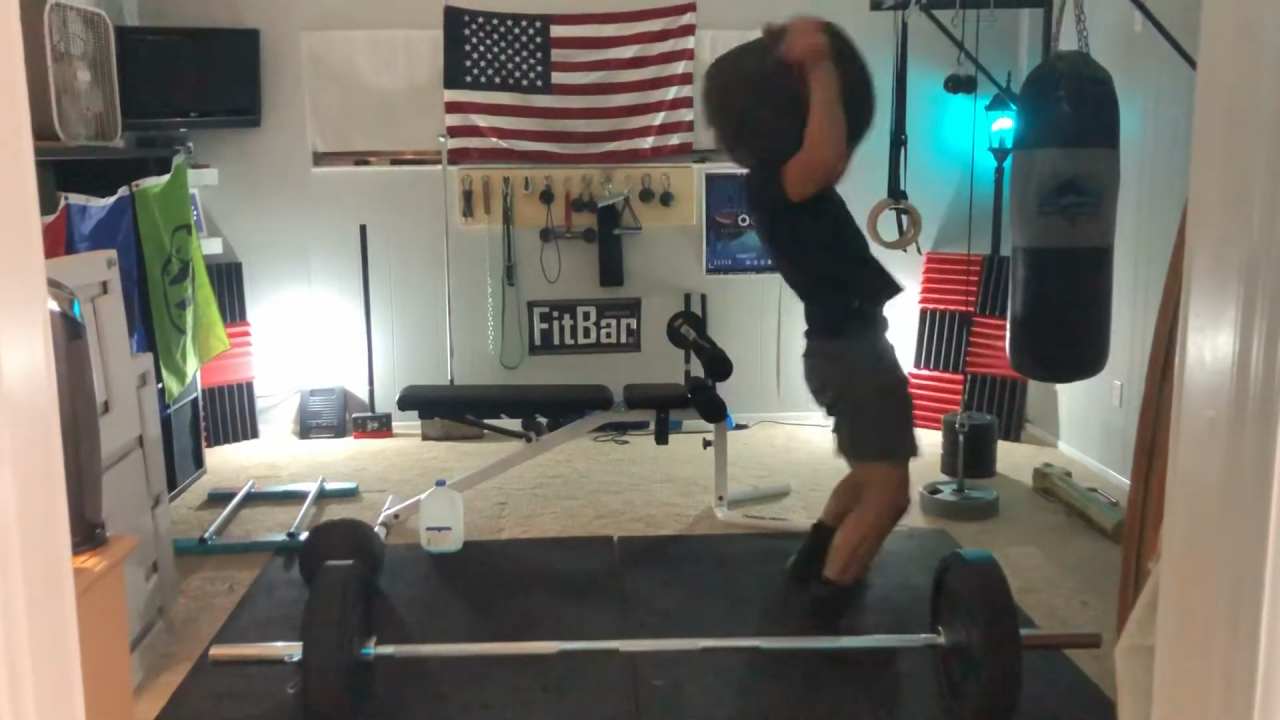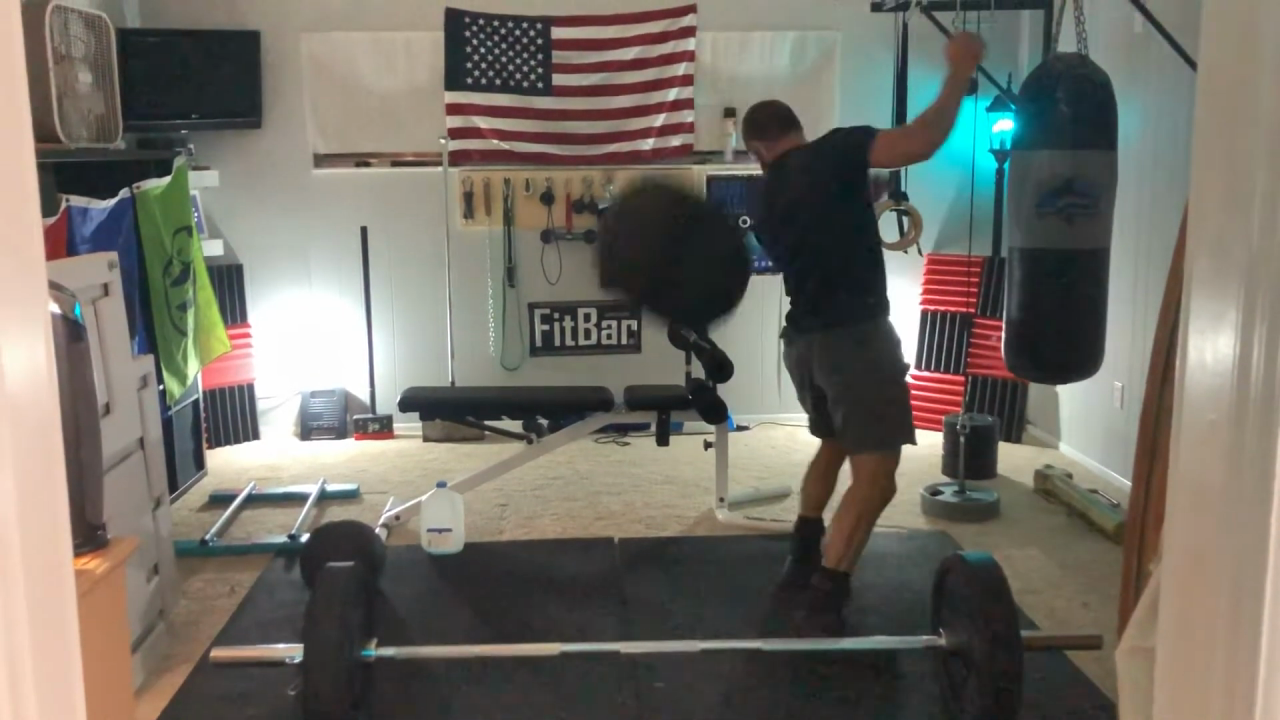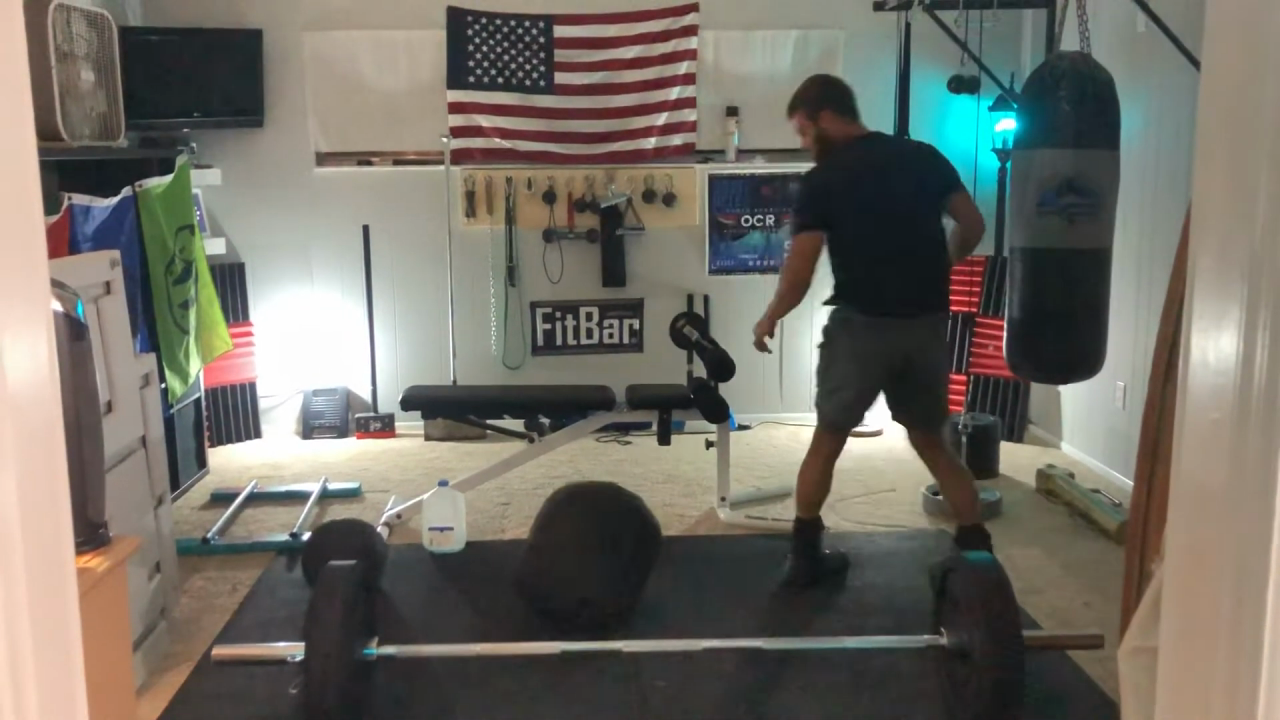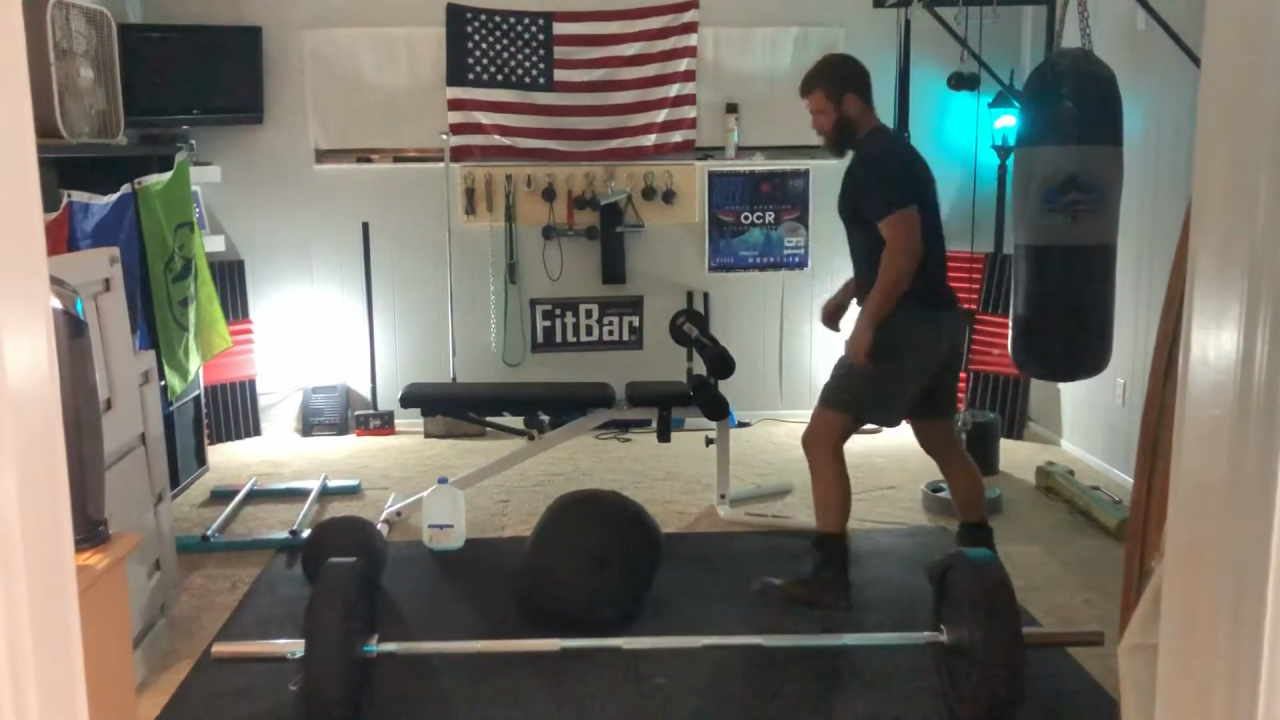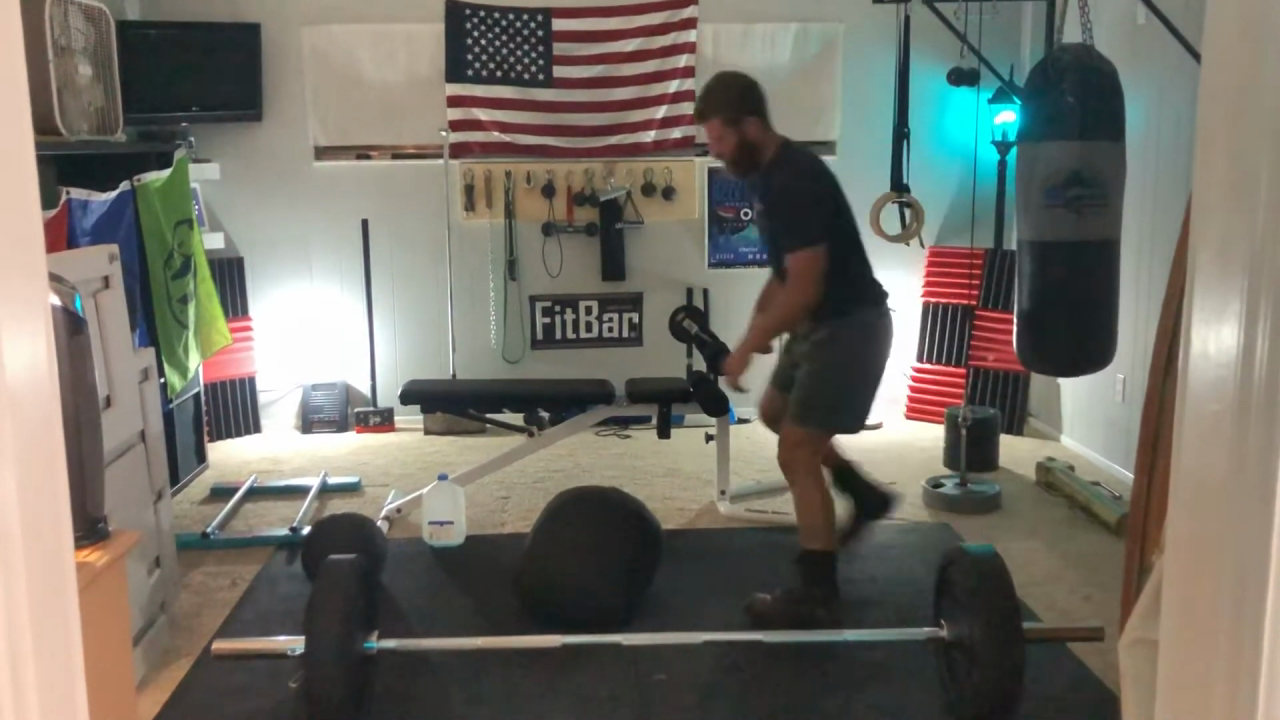
dt=0.4s
person 1, frame 1
left shoulder: (784, 184)
right shoulder: (771, 182)
left elbow: (828, 156)
right elbow: (826, 158)
right wrist: (818, 66)
left hip: (850, 342)
right hip: (848, 347)
left knee: (872, 468)
right knee: (887, 488)
left ankle: (814, 559)
right ankle: (824, 609)
person 1, frame 2
left shoulder: (770, 196)
right shoulder: (836, 150)
right elbow: (922, 139)
right wrist: (959, 76)
left hip: (802, 337)
right hip: (856, 335)
left knee: (835, 444)
right knee: (875, 476)
left ankle: (804, 561)
right ankle: (823, 603)
person 1, frame 3
left shoulder: (825, 178)
right shoulder: (925, 158)
left elbow: (800, 267)
right elbow: (973, 225)
left wrist: (770, 318)
left hip: (862, 326)
right hip: (927, 324)
left knee: (826, 441)
right knee: (933, 444)
left ankle: (805, 557)
right ankle: (979, 558)
person 1, frame 4
left shoulder: (874, 162)
right shoulder: (893, 154)
left elbow: (905, 248)
left wrist: (867, 323)
right wrist: (847, 292)
left hip: (905, 324)
right hip: (936, 318)
left knee: (822, 436)
right knee: (942, 440)
left ankle: (829, 575)
right ankle: (980, 556)
person 1, frame 5
left shoulder: (795, 183)
right shoulder: (772, 171)
left elbow: (807, 287)
left wrist: (747, 346)
right wrist: (761, 314)
left hip: (849, 326)
right hip: (822, 321)
left knee: (796, 450)
right knee: (775, 411)
left ankle: (818, 593)
right ankle: (864, 495)
